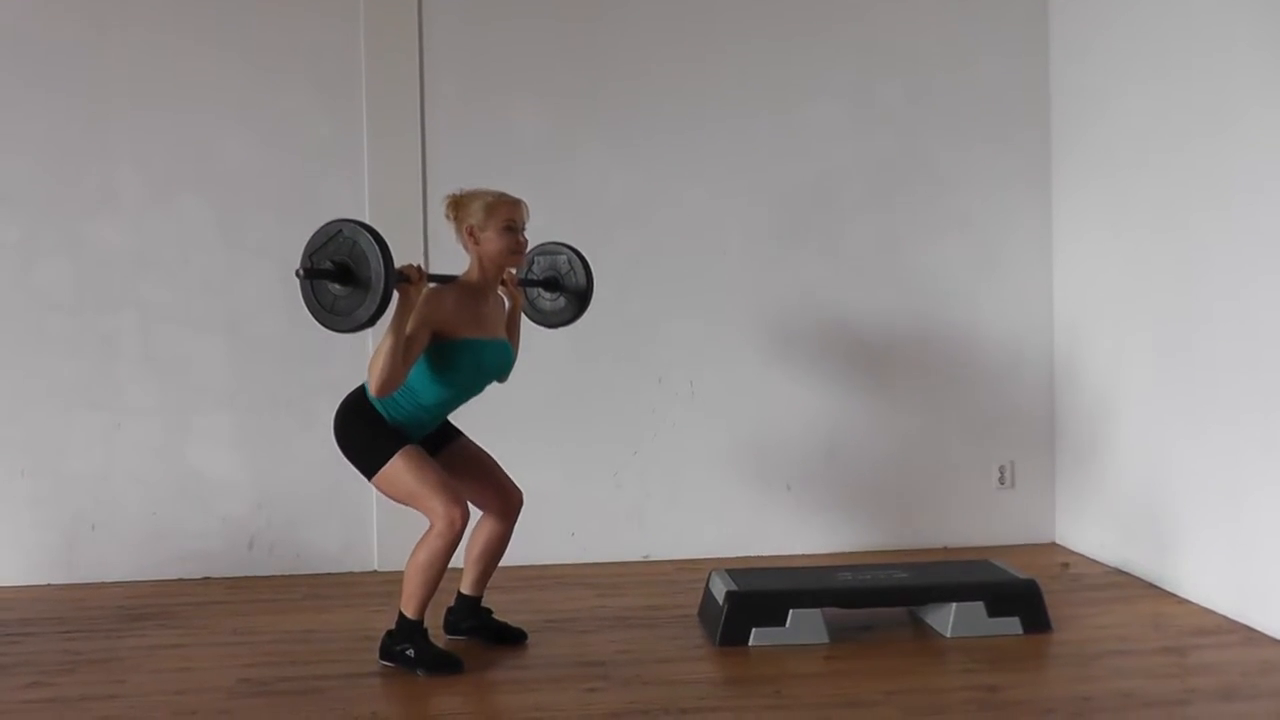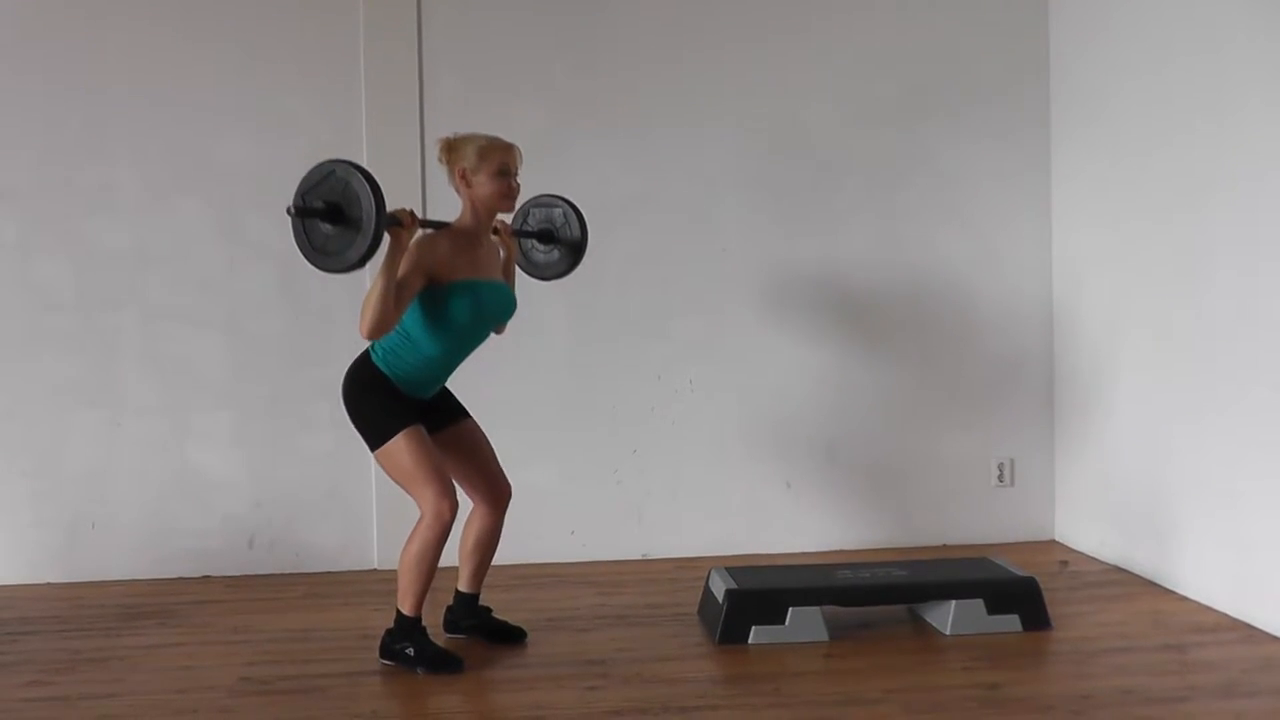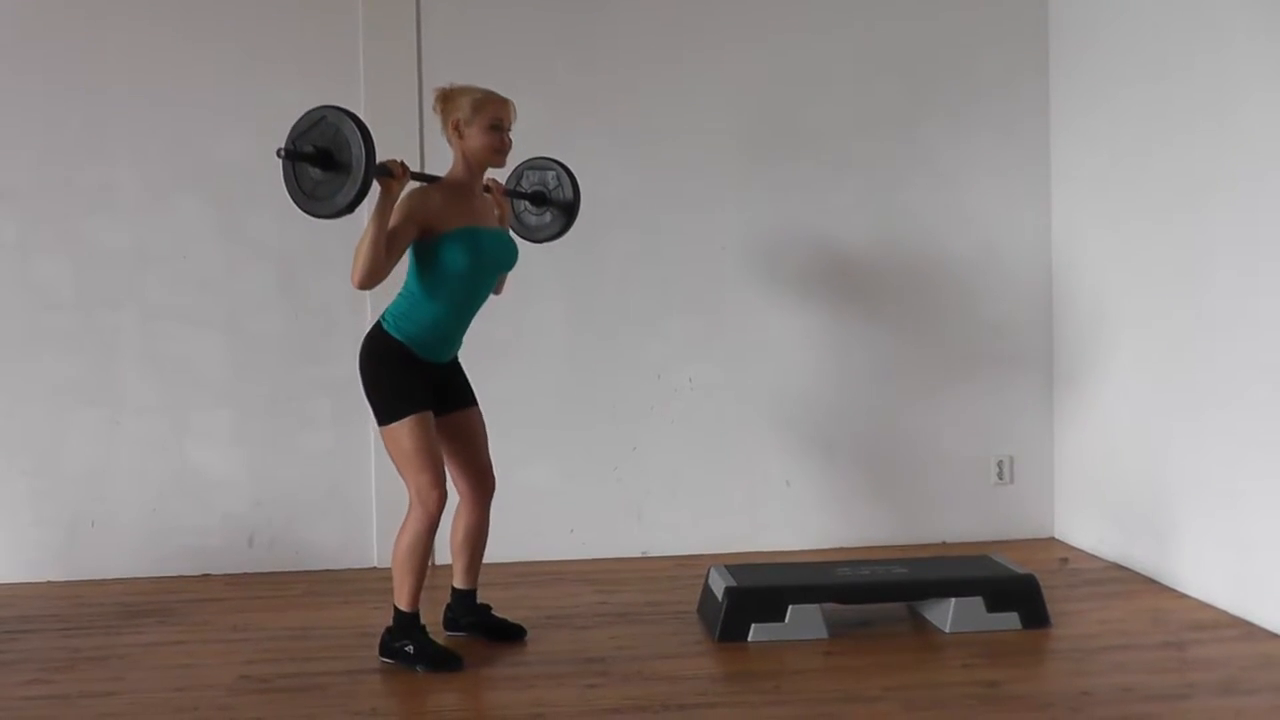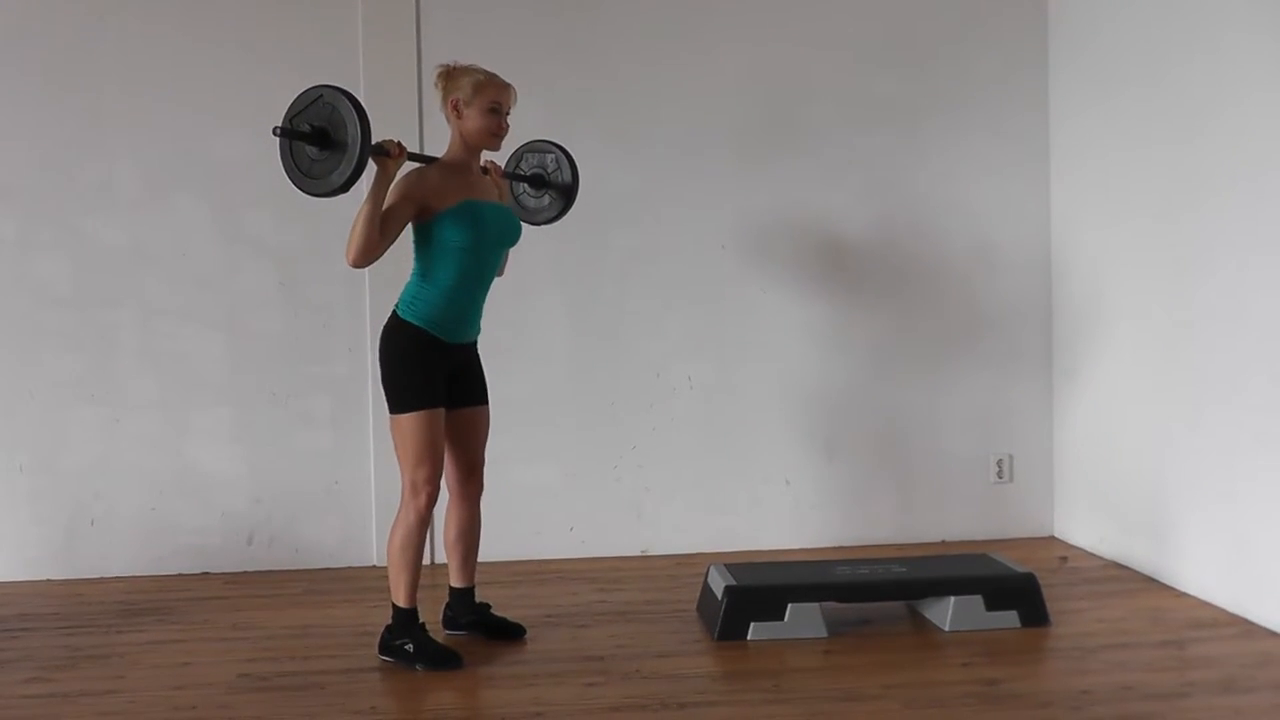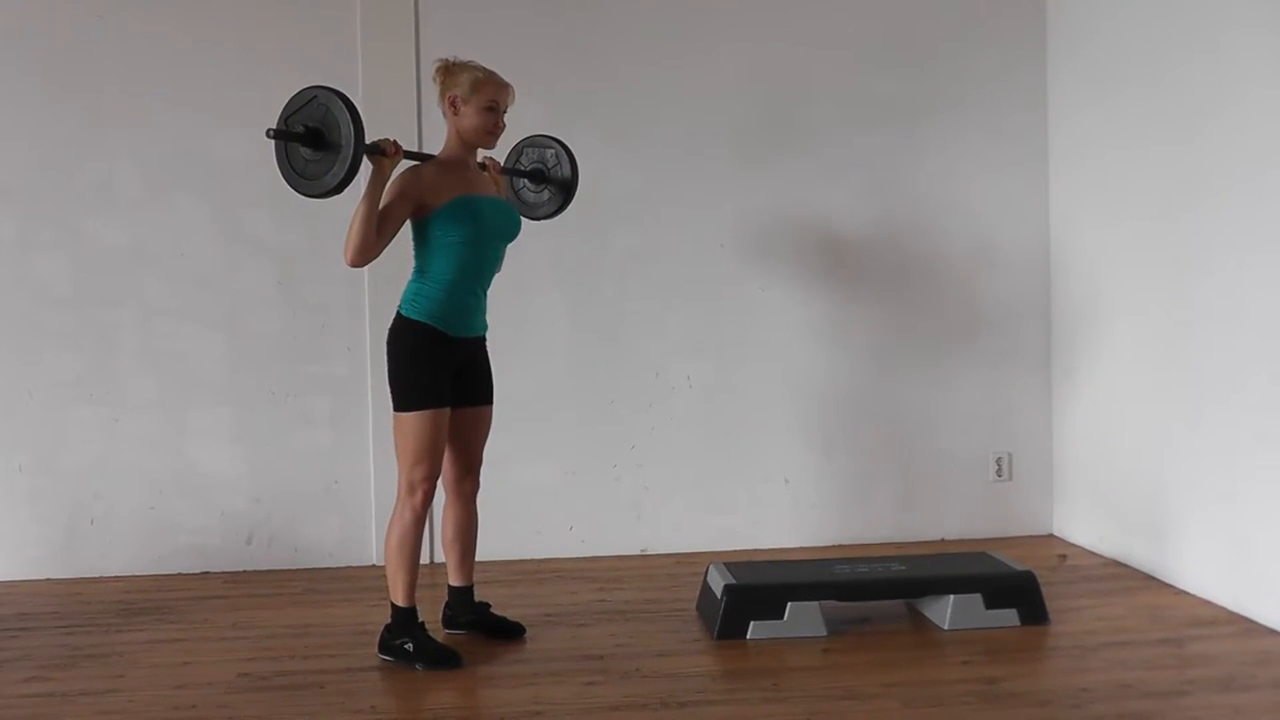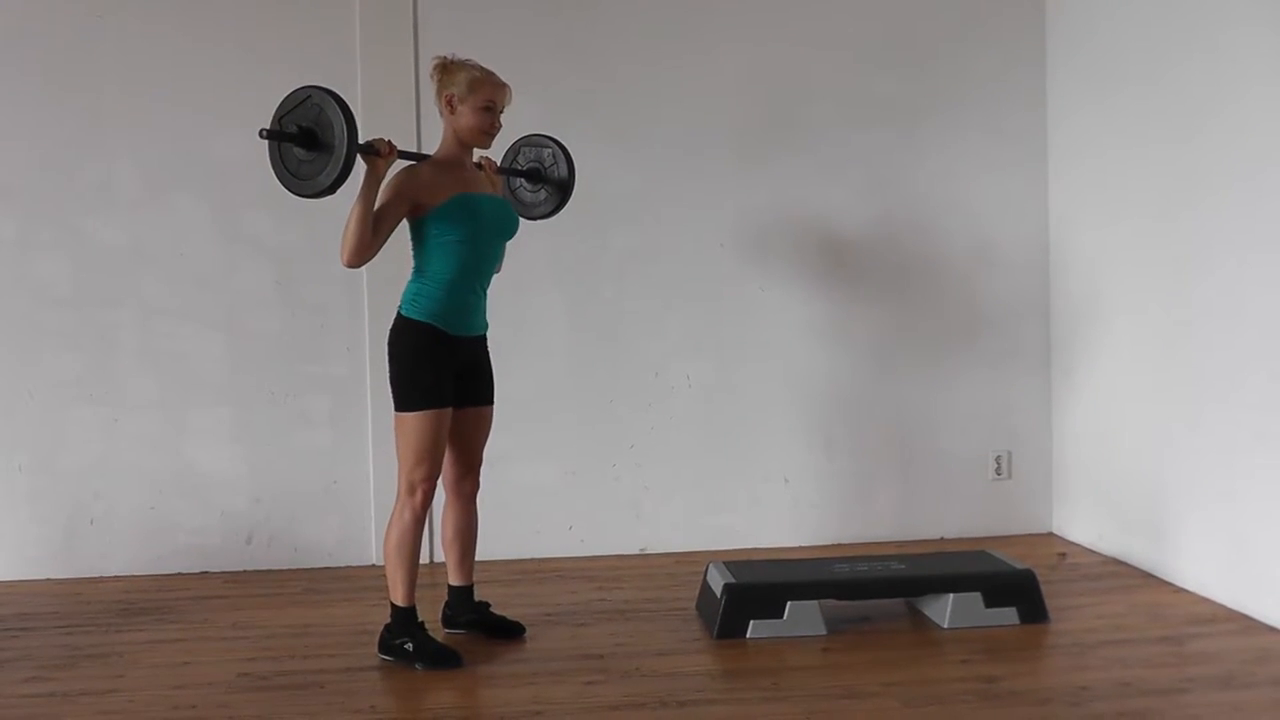
dt=0.3s
person 1, frame 1
left shoulder: (495, 302)
right shoulder: (442, 302)
left elbow: (500, 373)
right elbow: (381, 386)
right wrist: (406, 304)
left hip: (421, 426)
right hip: (369, 423)
left knee: (507, 500)
right knee: (449, 514)
left ankle: (466, 611)
right ankle: (404, 638)
person 1, frame 2
left shoulder: (491, 248)
right shoulder: (435, 248)
left elbow: (497, 323)
right elbow: (373, 327)
right wrist: (396, 248)
left hip: (427, 390)
right hip: (378, 387)
left knee: (495, 493)
right knee: (439, 505)
left ankle: (465, 609)
right ankle: (402, 636)
person 1, frame 3
left shoulder: (485, 203)
right shoulder: (428, 200)
left elbow: (493, 285)
right elbow: (364, 277)
right wrist: (387, 196)
left hip: (441, 361)
right hip: (394, 358)
left knee: (479, 485)
right knee: (430, 495)
left ankle: (464, 607)
right ankle: (402, 633)
person 1, frame 4
left shoulder: (487, 182)
right shoulder: (425, 181)
right elbow: (360, 254)
right wrist: (383, 174)
left hip: (462, 346)
right hip: (415, 342)
left knee: (468, 483)
right knee: (422, 490)
left ankle: (463, 606)
right ankle: (401, 631)
person 1, frame 5
left shoulder: (486, 180)
right shoulder: (421, 179)
right elbow: (358, 254)
right wrist: (379, 175)
left hip: (469, 342)
right hip: (421, 340)
left knee: (464, 481)
right knee: (418, 488)
left ankle: (462, 603)
right ankle: (400, 629)
person 1, frame 6
left shoulder: (484, 179)
right shoulder: (418, 179)
right elbow: (354, 254)
right wrist: (373, 176)
left hip: (470, 342)
right hip: (423, 340)
left knee: (465, 480)
right knee: (418, 489)
left ankle: (462, 603)
right ankle: (400, 629)
